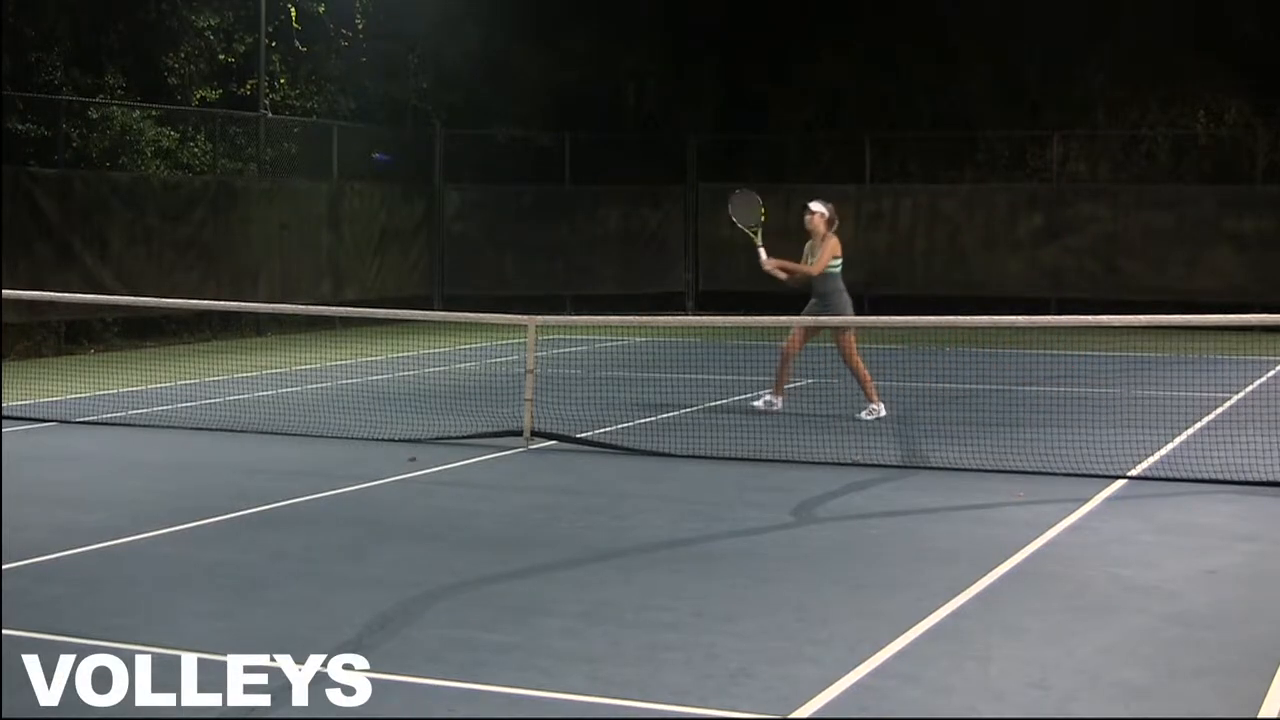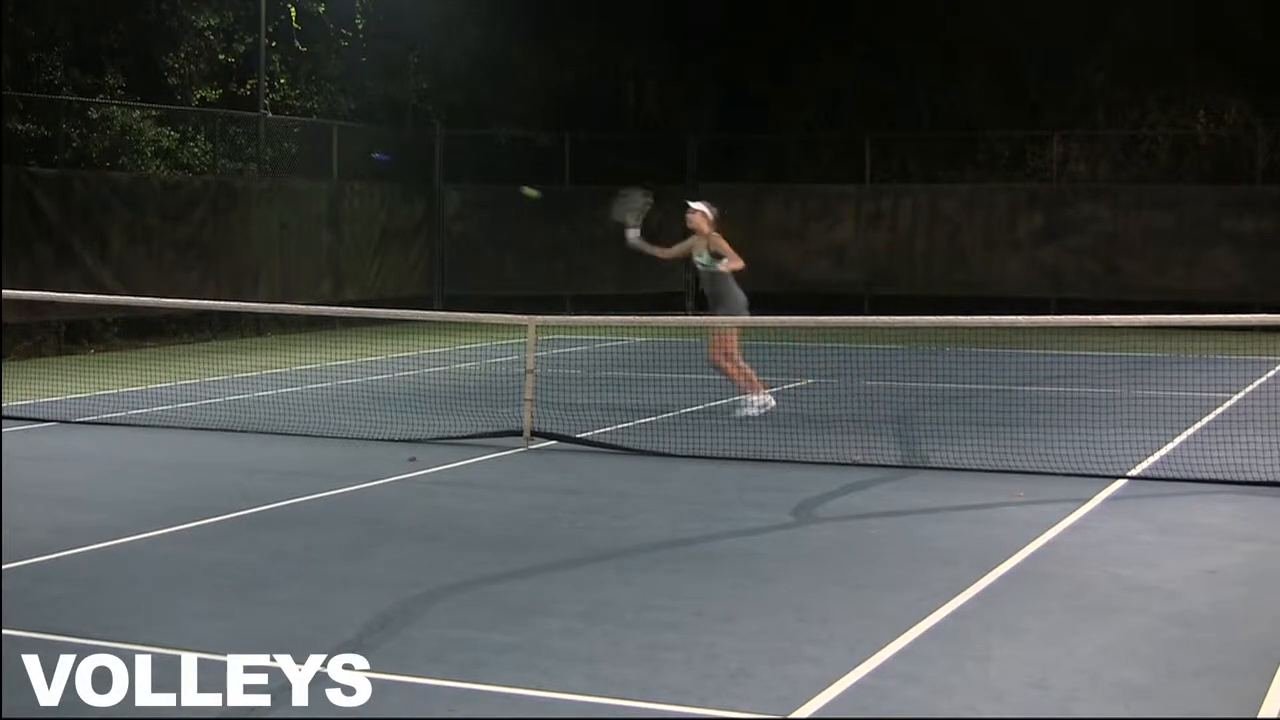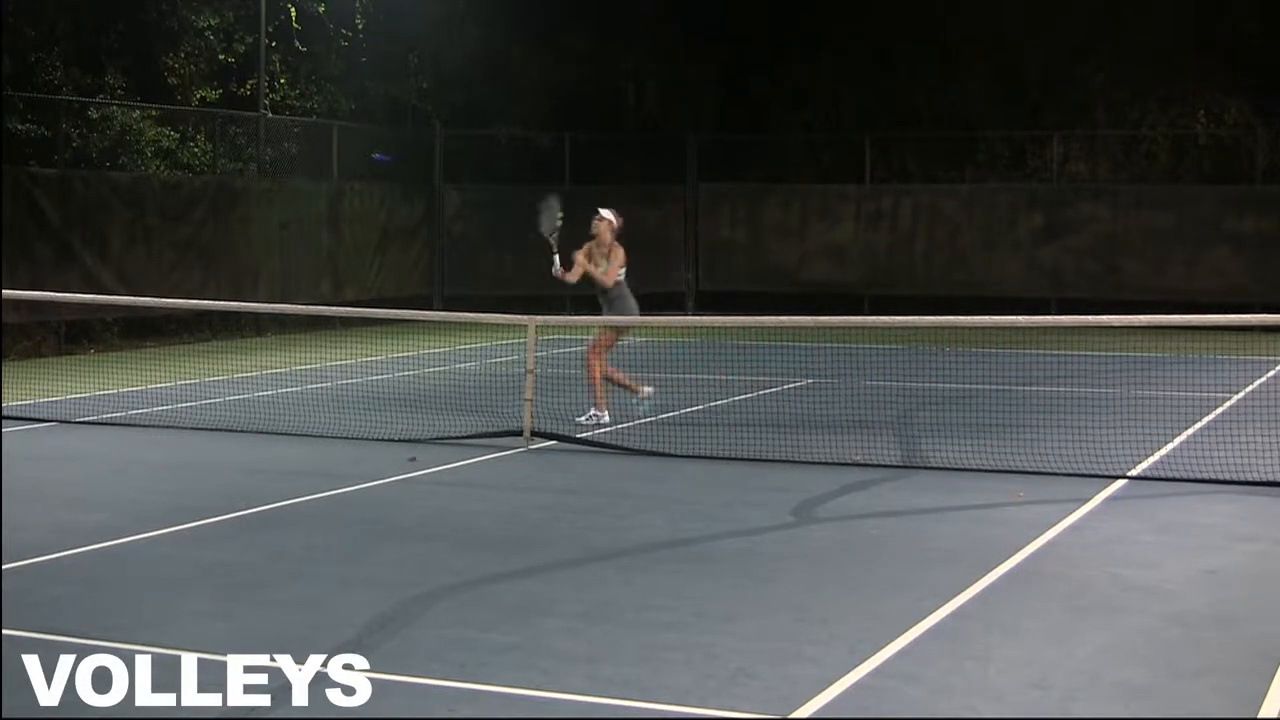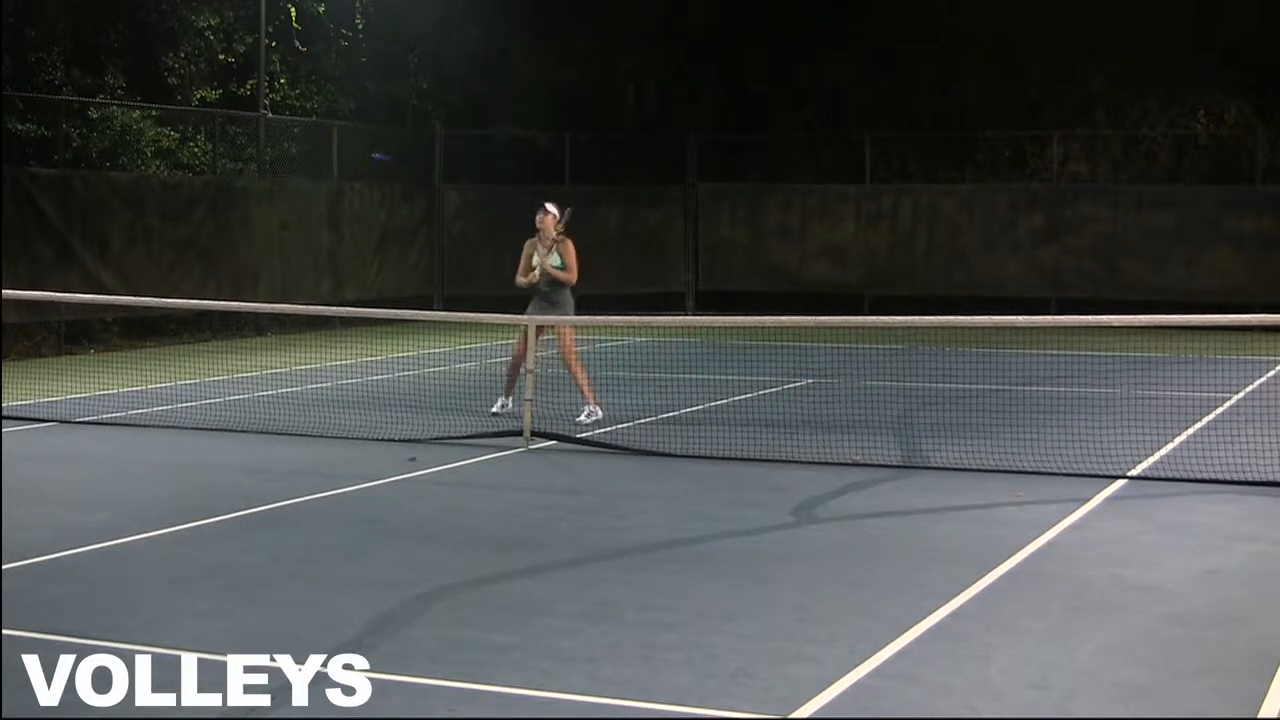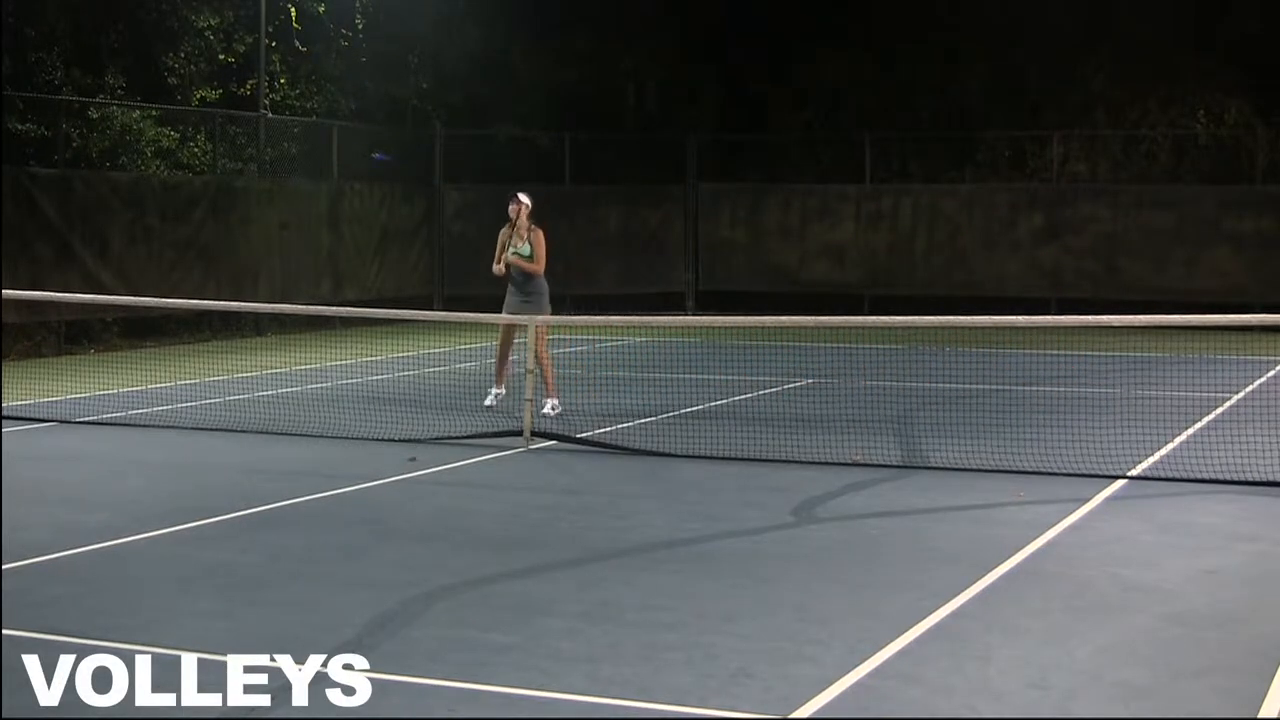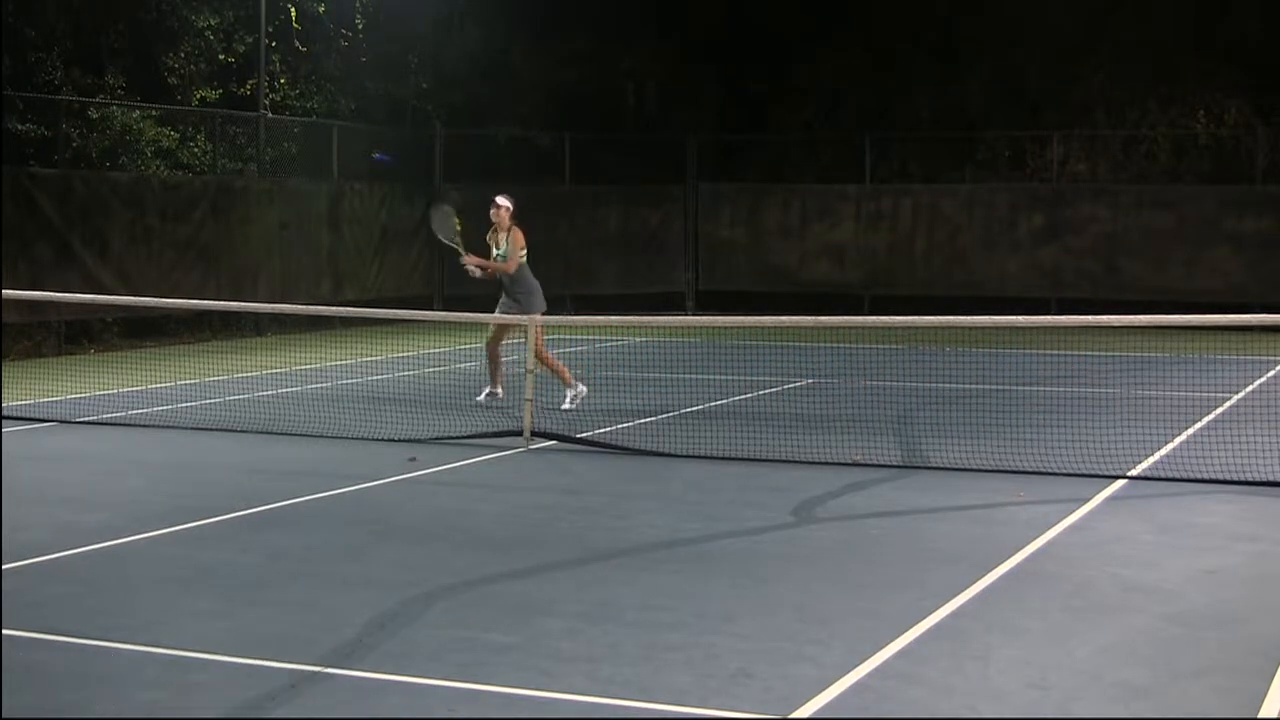
dt=0.4s
person 1, frame 1
left shoulder: (831, 241)
right shoulder: (810, 245)
left elbow: (814, 270)
right elbow: (801, 277)
left wrist: (781, 263)
right wrist: (776, 270)
left hip: (836, 304)
right hip: (817, 303)
left knee: (850, 359)
right knee: (787, 349)
left ankle: (875, 404)
right ankle: (775, 398)
person 1, frame 2
left shoulder: (716, 240)
right shoulder: (695, 240)
left elbow: (739, 262)
right elbow: (666, 254)
left wrist: (728, 266)
right wrist: (638, 242)
left hip: (730, 301)
right hip: (720, 304)
left knee: (719, 358)
right knee: (731, 358)
left ankle: (753, 395)
right ankle: (762, 396)
person 1, frame 3
left shoulder: (617, 250)
right shoulder: (589, 249)
left elbow: (608, 282)
right elbow: (572, 277)
left wrist: (586, 265)
right wrist: (560, 273)
left hip: (622, 310)
right hip: (612, 311)
left knee: (592, 355)
right knee: (597, 364)
left ankle: (600, 411)
right ankle: (640, 390)
person 1, frame 4
left shoulder: (565, 244)
right shoulder: (530, 245)
left elbow: (572, 279)
right elbow: (519, 279)
left wrist: (548, 269)
right wrist: (529, 280)
left hip: (561, 305)
right hip: (539, 304)
left knee: (569, 357)
right knee: (517, 356)
left ankle: (592, 407)
right ankle: (506, 399)
person 1, frame 5
left shoulder: (536, 233)
right shoulder: (505, 233)
left elbow: (539, 269)
right elbow: (496, 265)
left wrist: (514, 259)
right wrist: (499, 268)
left hip: (536, 295)
right hip: (515, 293)
left knee: (539, 348)
right knee: (504, 344)
left ankle: (552, 399)
right ankle: (498, 387)
person 1, frame 6
left shoulder: (516, 234)
right shoulder: (493, 236)
left elbow: (510, 267)
left wrist: (477, 261)
right wrist: (479, 271)
left hip: (528, 295)
right hip: (509, 296)
left knee: (538, 349)
right knee: (491, 343)
left ankle: (573, 387)
right ankle: (494, 388)
